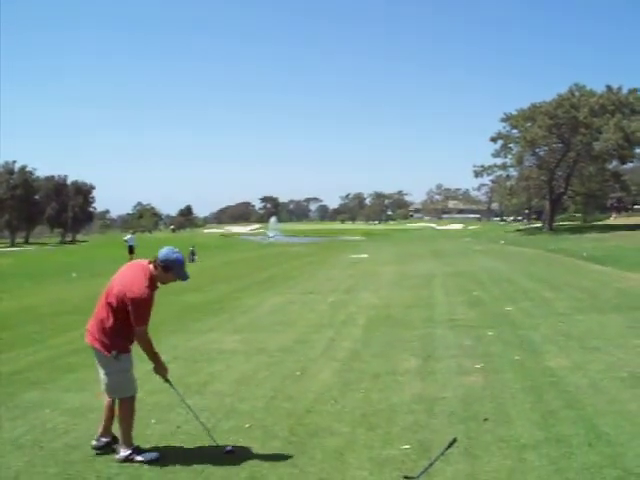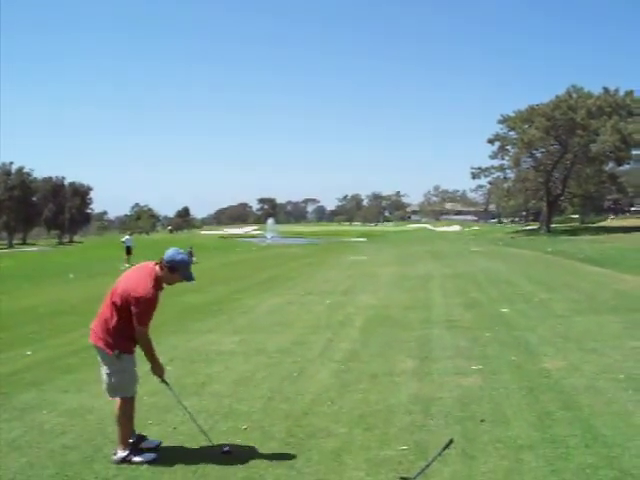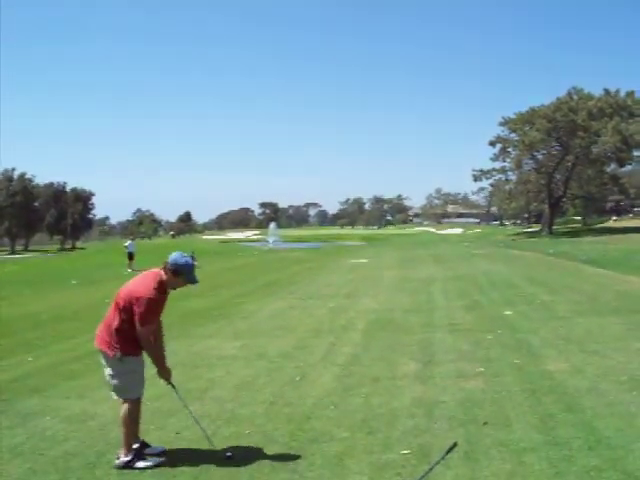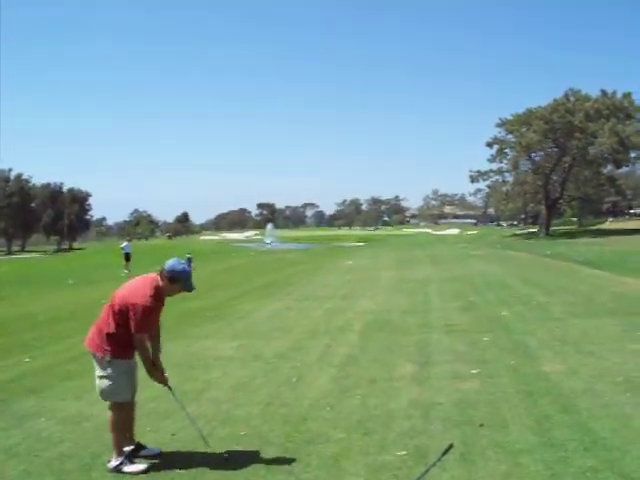
dt=0.4s
person 1, frame 1
left shoulder: (140, 265)
right shoulder: (142, 293)
right elbow: (141, 335)
right wrist: (158, 363)
left hip: (102, 334)
right hip: (111, 342)
left knee: (114, 390)
right knee: (126, 395)
left ankle: (104, 437)
right ankle: (126, 449)
person 1, frame 2
left shoulder: (148, 267)
right shoulder: (147, 292)
right elbow: (141, 334)
right wrist: (155, 364)
left hip: (113, 334)
right hip: (113, 341)
left knee: (128, 390)
right knee: (125, 394)
left ankle: (131, 437)
right ankle: (123, 450)
person 1, frame 3
left shoulder: (158, 281)
right shoulder: (147, 294)
left elbow: (155, 323)
right elbow: (144, 335)
left wrist: (161, 354)
right wrist: (161, 365)
left hip: (127, 342)
right hip: (117, 346)
left knee: (135, 395)
right knee: (130, 398)
left ankle: (135, 443)
right ankle: (126, 455)
person 1, frame 4
left shoulder: (156, 286)
right shoulder: (144, 300)
left elbow: (153, 325)
right elbow: (140, 341)
left wrist: (156, 359)
right wrist: (152, 371)
left hip: (122, 345)
right hip: (108, 348)
left knee: (129, 397)
right knee: (119, 401)
left ankle: (130, 444)
right ankle: (118, 458)
